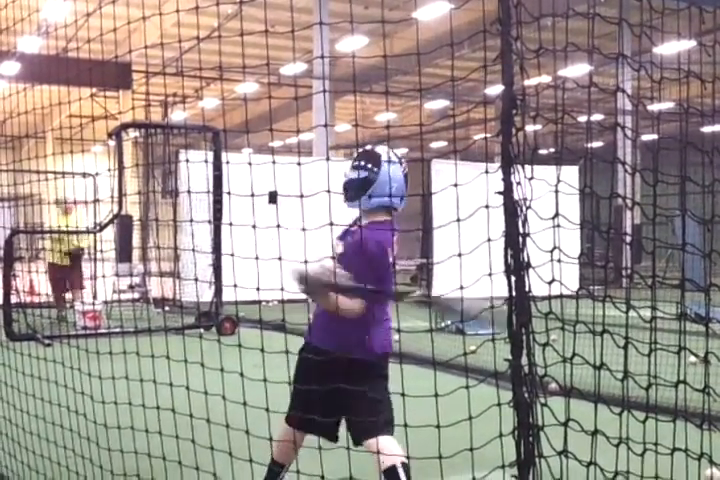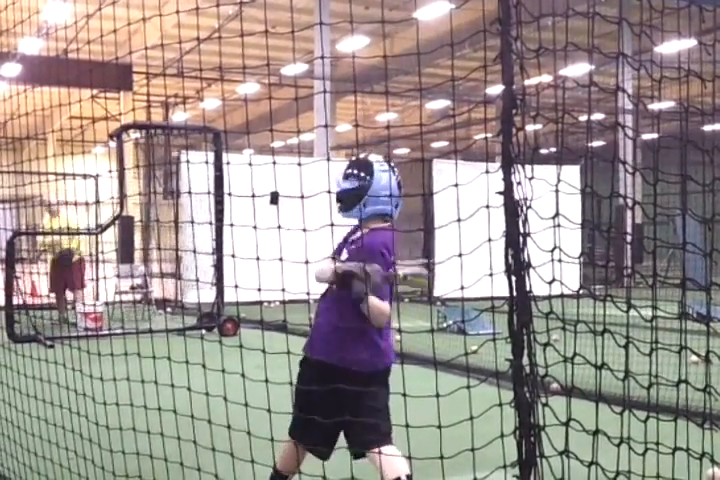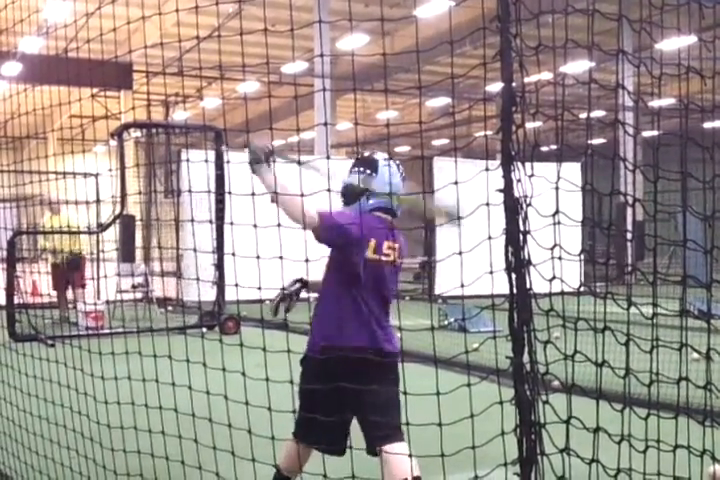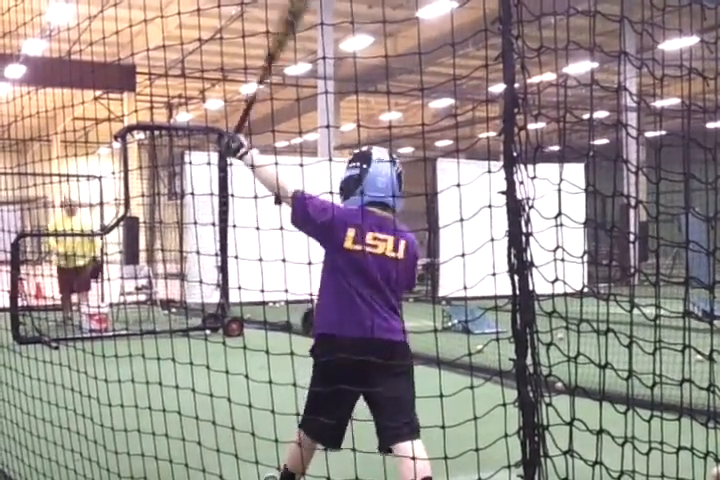
dt=0.3s
person 1, frame 1
left shoulder: (373, 239)
right shoulder: (365, 224)
left elbow: (354, 309)
right elbow: (334, 260)
left wrist: (324, 294)
left hip: (347, 349)
left knee: (297, 423)
right knee: (377, 433)
person 1, frame 2
left shoulder: (376, 245)
right shoulder: (359, 233)
left elbow: (381, 316)
right elbow: (322, 272)
left wrist: (362, 292)
right wrist: (340, 271)
left hip: (357, 362)
left knee: (302, 436)
right knee: (377, 443)
person 1, frame 3
left shoulder: (358, 227)
right shoulder: (395, 239)
left elbow: (308, 217)
left wrist: (264, 171)
right wrist: (306, 283)
left hip: (335, 350)
right hip: (380, 353)
left knee: (307, 434)
right knee: (389, 439)
person 1, frame 4
left shoulder: (339, 220)
right shoulder: (408, 241)
left elbow: (285, 191)
left wrist: (246, 154)
left hip: (339, 346)
right hip: (391, 348)
left knee: (312, 428)
right knee: (404, 436)
person 2, frame 1
left shoulder: (79, 219)
right shoulder: (54, 218)
right elbow: (51, 233)
left wrist: (80, 247)
right wrist: (68, 231)
left hip: (74, 261)
right hip: (56, 261)
left knee: (77, 289)
right knee: (58, 290)
right ankle: (61, 313)
person 2, frame 2
left shoulder: (69, 218)
right shoulder: (46, 222)
left elbow: (77, 235)
right elbow: (41, 240)
left wrist: (70, 249)
right wrist: (51, 240)
left hip: (73, 260)
right hip: (56, 261)
left knee: (77, 288)
right knee: (59, 291)
right ankle: (63, 315)
person 2, frame 3
left shoulder: (70, 217)
right shoulder: (46, 221)
left elbow: (79, 235)
right elbow: (43, 239)
left wrist: (77, 252)
right wrist: (49, 247)
left hip: (73, 259)
right hip: (57, 261)
left knee: (77, 287)
right knee: (60, 290)
right ankle: (64, 315)
person 2, frame 4
left shoulder: (84, 220)
right shoulder: (56, 221)
left elbow: (94, 239)
right elbow: (50, 238)
left wrist: (95, 257)
right wrist: (59, 250)
left hip: (82, 263)
right hip: (63, 264)
left knee: (82, 291)
right knee: (65, 292)
right ankle: (67, 316)
